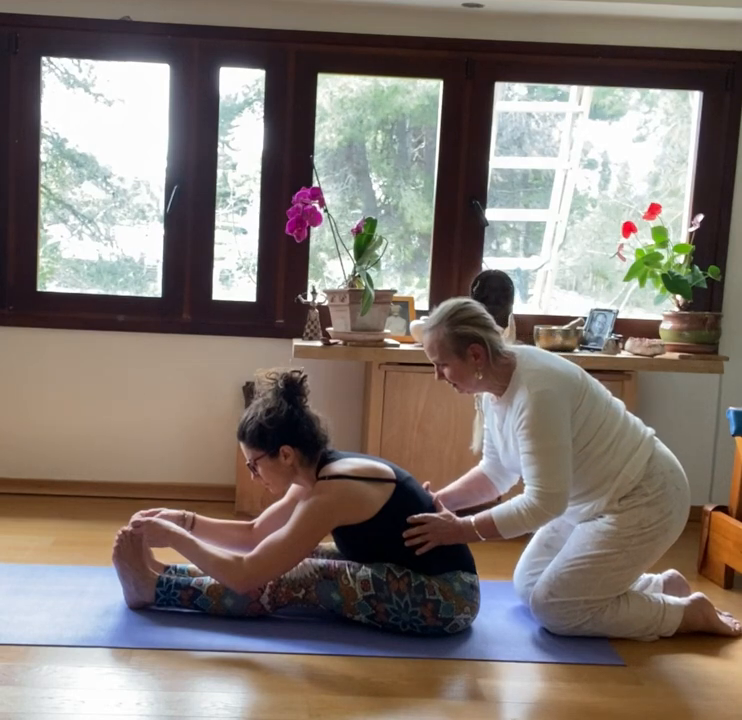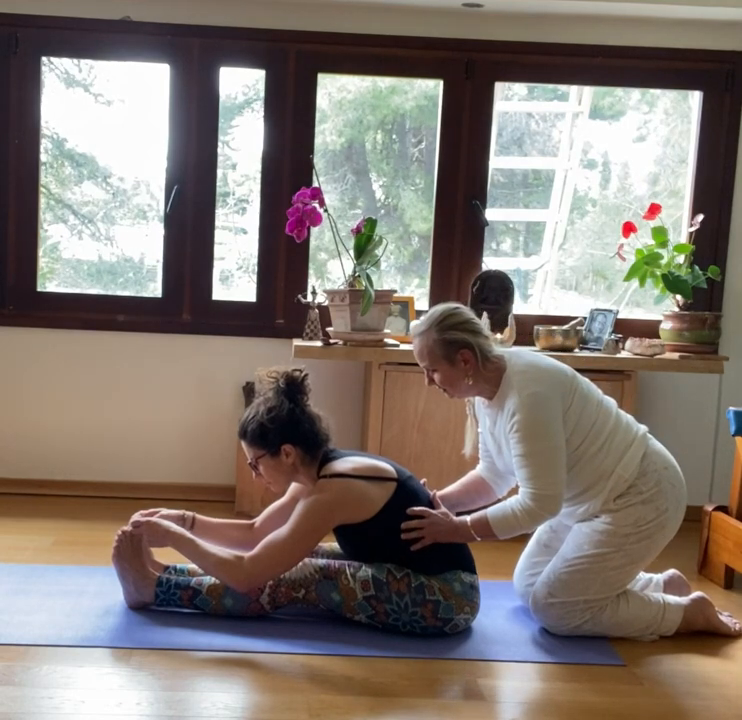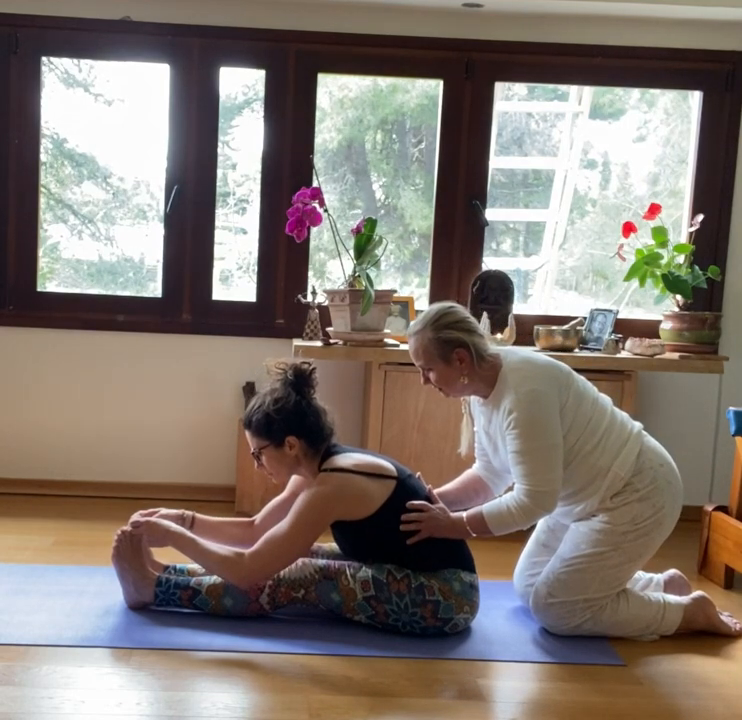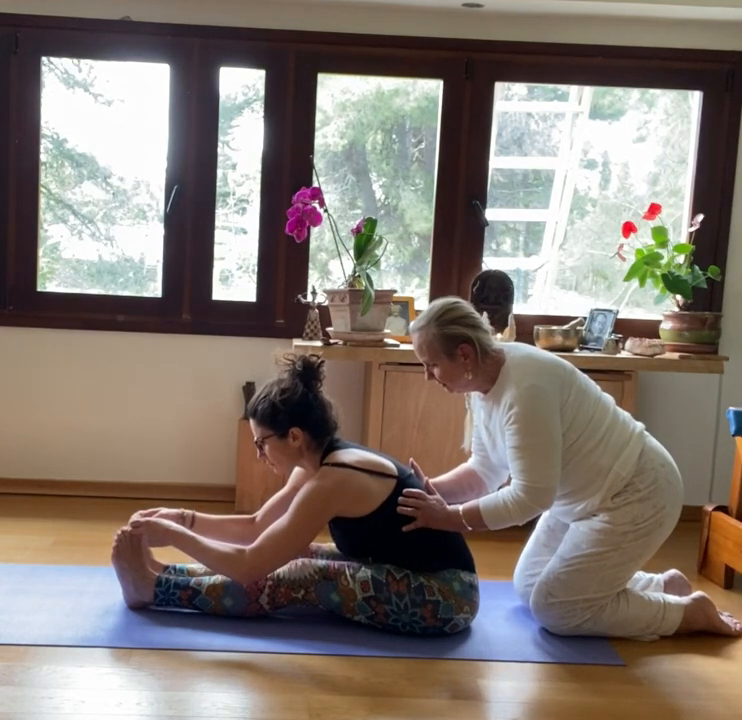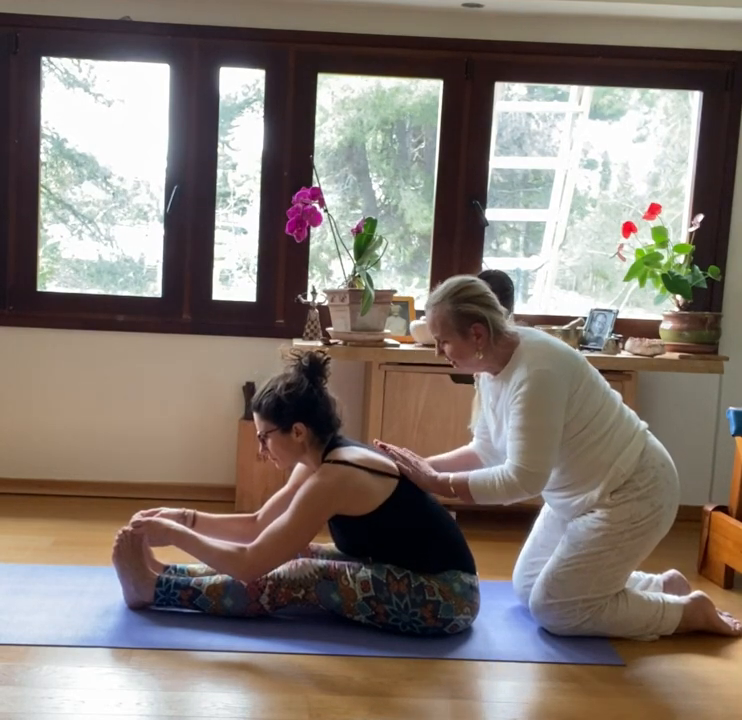
dt=1s
person 1, frame 1
left shoulder: (333, 490)
right shoulder: (324, 472)
left elbow: (247, 575)
right elbow: (254, 535)
left wrist: (174, 536)
right wrist: (184, 520)
left hip: (445, 597)
right hip: (415, 579)
left knee: (293, 580)
right knee: (290, 560)
left ankle: (154, 587)
right ankle: (159, 575)
person 1, frame 2
left shoulder: (334, 489)
right shoulder: (324, 470)
left elbow: (249, 574)
right elbow: (255, 534)
left wrist: (174, 537)
right wrist: (184, 520)
left hip: (445, 597)
right hip: (415, 579)
left knee: (294, 579)
right knee: (290, 561)
left ankle: (153, 587)
right ankle: (160, 576)
person 1, frame 3
left shoulder: (334, 485)
right shoulder: (325, 466)
left elbow: (250, 570)
right elbow: (255, 531)
left wrist: (174, 536)
right wrist: (183, 519)
left hip: (446, 595)
right hip: (411, 578)
left knee: (296, 578)
right knee: (291, 559)
left ankle: (153, 587)
right ankle: (159, 576)
person 1, frame 4
left shoulder: (334, 479)
right shoulder: (325, 462)
left elbow: (250, 565)
right elbow: (256, 527)
left wrist: (172, 534)
right wrist: (183, 518)
left hip: (444, 597)
right hip: (411, 577)
left knee: (297, 578)
right knee: (292, 557)
left ankle: (153, 587)
right ankle: (159, 575)
person 1, frame 5
left shoulder: (335, 477)
right shoulder: (326, 460)
left elbow: (251, 564)
right elbow: (257, 527)
left wrist: (173, 533)
right wrist: (184, 518)
left hip: (445, 597)
right hip: (413, 578)
left knee: (297, 578)
right knee: (291, 556)
left ankle: (154, 587)
right ankle: (160, 575)
person 2, frame 1
left shoulder: (536, 390)
right shoulder: (495, 386)
left elbow: (544, 502)
right elbow: (496, 471)
left wrist: (461, 529)
right wrist: (439, 501)
left hip: (641, 501)
right hip: (593, 498)
left knee: (552, 607)
right knee: (528, 586)
left ankle: (689, 612)
right ankle: (662, 586)
person 2, frame 2
left shoulder: (527, 392)
right shoulder: (485, 389)
left elbow: (538, 503)
right elbow: (494, 475)
left wrist: (457, 529)
right wrist: (437, 502)
left hip: (638, 498)
right hip: (592, 497)
left knee: (552, 608)
right knee: (529, 587)
left ankle: (690, 612)
right ankle: (662, 586)
person 2, frame 3
left shoulder: (523, 390)
right shoulder: (482, 387)
left elbow: (534, 500)
right elbow: (490, 475)
left wrist: (452, 525)
right wrist: (434, 500)
left hip: (635, 495)
right hip: (588, 495)
left knee: (553, 609)
right knee: (529, 587)
left ankle: (691, 612)
right ankle: (663, 586)
person 2, frame 4
left shoulder: (526, 386)
right shoulder: (483, 382)
left elbow: (531, 496)
right elbow: (485, 470)
left wrist: (448, 517)
right wrist: (429, 490)
left hip: (634, 495)
right hip: (587, 494)
left knee: (554, 609)
right knee: (529, 587)
left ankle: (692, 612)
right ankle: (663, 586)
person 2, frame 5
left shoulder: (536, 371)
right shoulder: (493, 366)
left elbow: (522, 478)
right elbow: (487, 452)
left wrist: (435, 482)
right wrist: (423, 466)
left hip: (630, 495)
right hip: (584, 492)
left knee: (552, 610)
right knee: (528, 587)
left ankle: (690, 611)
right ankle: (663, 586)
